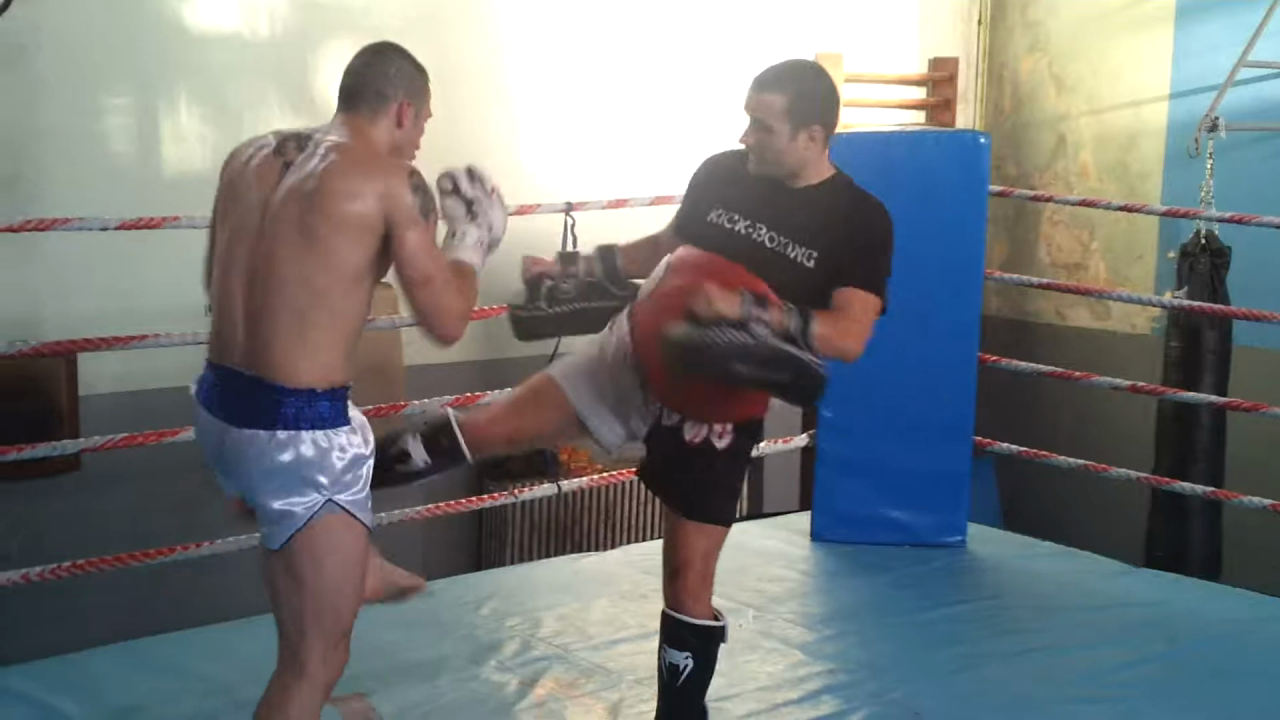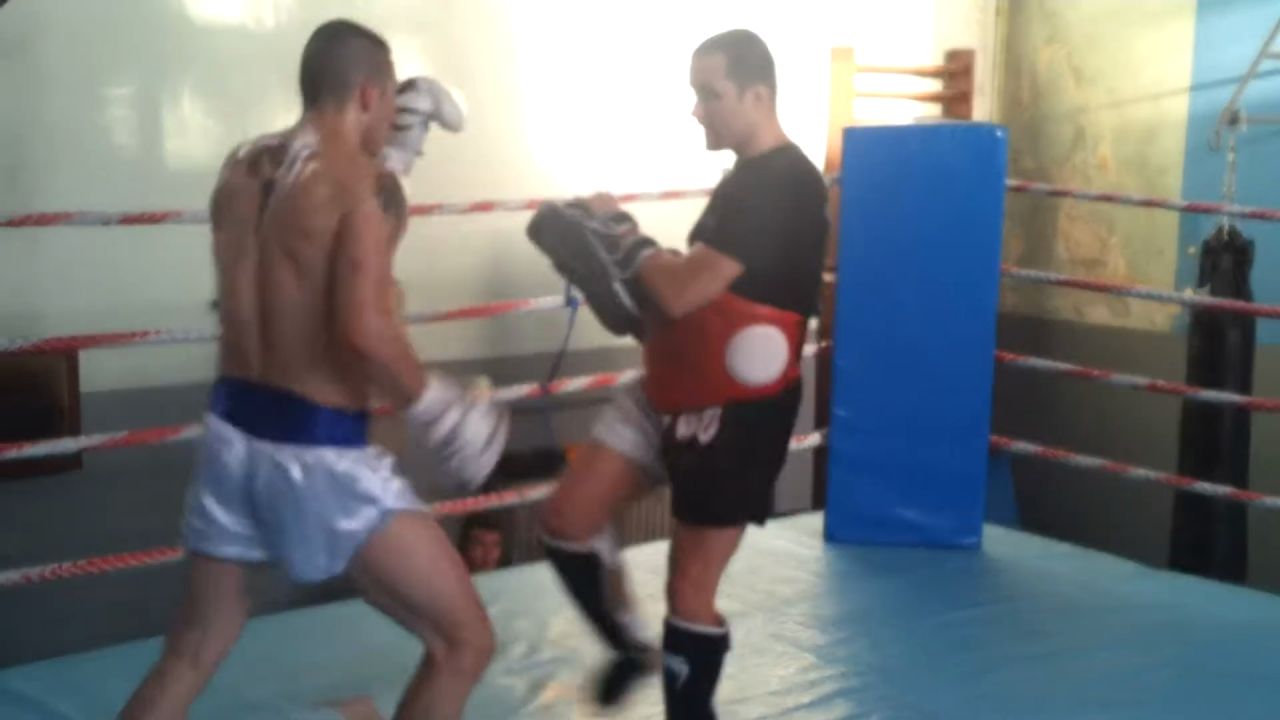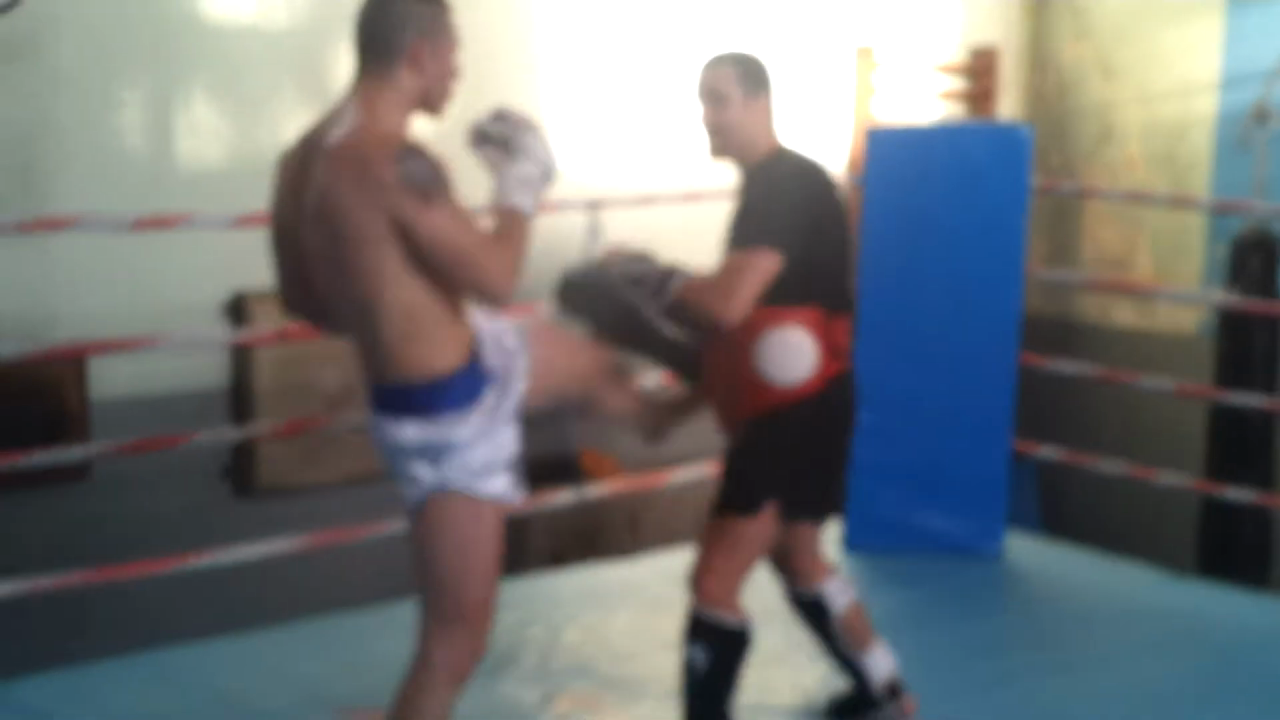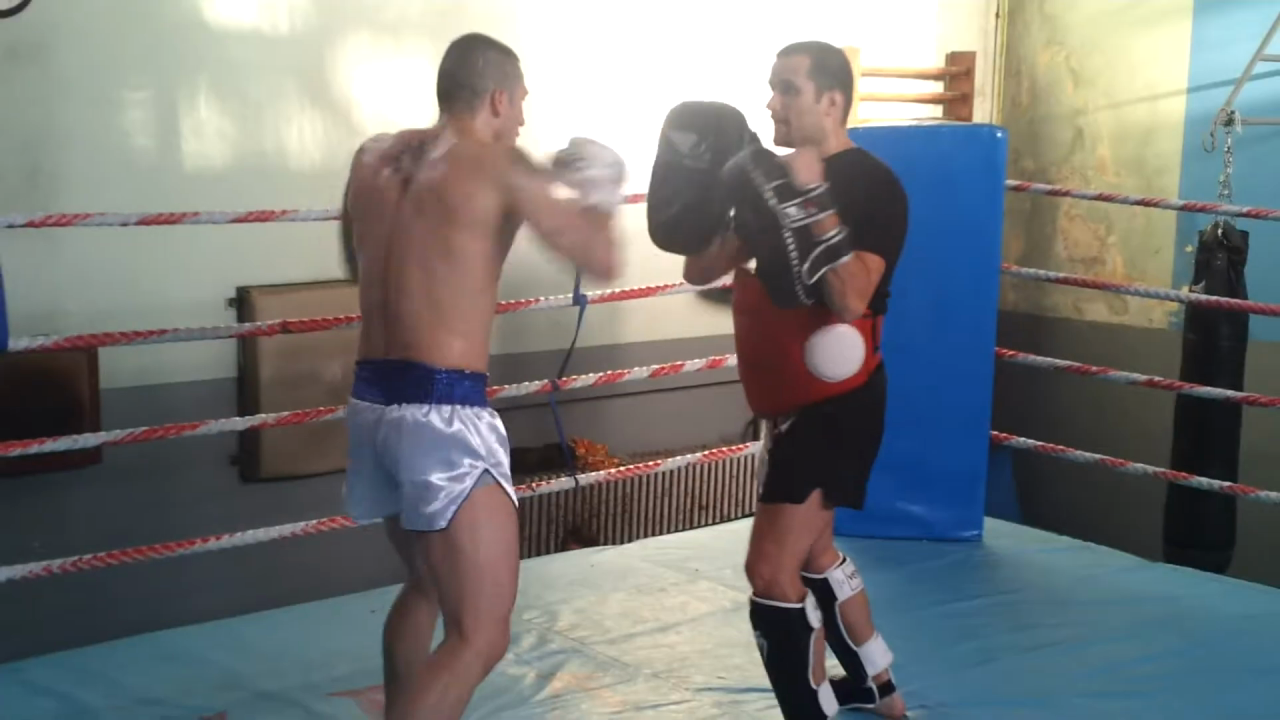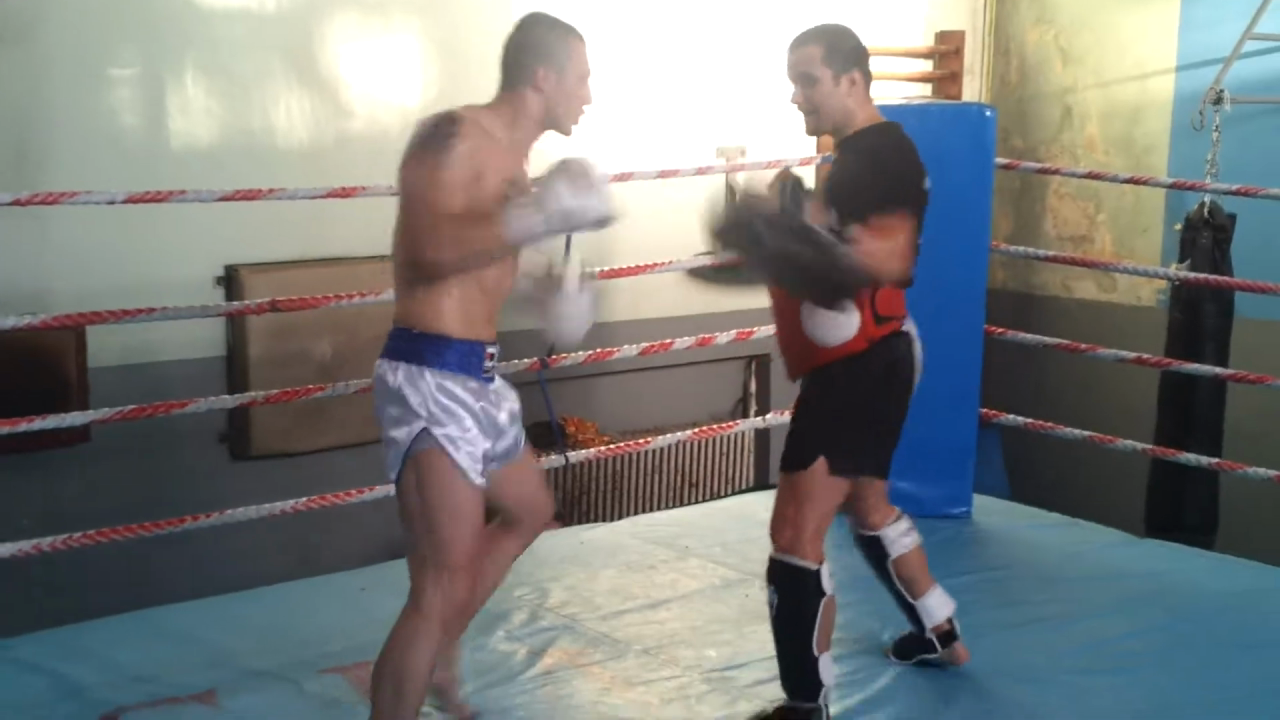
dt=0.4s
person 1, frame 1
left shoulder: (248, 157)
right shoulder: (391, 181)
right elbow: (446, 321)
right wrist: (472, 229)
left hip: (220, 407)
right hip: (294, 428)
right knee: (319, 655)
left ankle: (358, 572)
person 1, frame 2
left shoulder: (243, 168)
right shoulder: (365, 185)
right elbow: (366, 332)
left wrist: (392, 134)
right wrist: (451, 416)
left hip: (233, 432)
right hip: (320, 454)
left knee: (196, 647)
right knee: (466, 641)
person 1, frame 3
left shoulder: (303, 159)
right shoulder: (391, 161)
left elbow: (300, 295)
right elbow: (496, 281)
right wrist: (519, 178)
right hip: (438, 417)
left knee: (587, 358)
right knee: (455, 644)
left ankle: (648, 411)
person 1, frame 4
left shoulder: (372, 157)
right shoulder: (496, 165)
right elbow: (599, 257)
right wrist: (594, 183)
left hip: (375, 402)
right hip: (444, 413)
left knee: (429, 586)
right knee: (482, 634)
person 1, frame 5
left shoulder: (511, 155)
right shoulder: (450, 134)
right elbow: (432, 247)
right wrist: (540, 212)
left hip: (471, 374)
right hip: (427, 378)
left knee: (529, 511)
right knee: (444, 591)
person 2, frame 1
left shoulder: (860, 220)
right shoulder: (720, 174)
left elbow: (849, 337)
left wrist: (747, 313)
right wrist: (582, 267)
left hip: (721, 410)
right hip: (637, 357)
left knee: (688, 588)
right knee: (489, 427)
person 2, frame 2
left shoulder: (782, 184)
right shoulder: (750, 177)
left elbow: (682, 292)
left wrist: (614, 228)
left hip: (738, 411)
right hip: (674, 393)
left knee: (689, 589)
right knee: (564, 522)
right ankle: (630, 647)
person 2, frame 3
left shoulder: (786, 183)
right shoulder: (774, 185)
left elbow: (728, 303)
left wrist: (638, 274)
left hip: (798, 411)
right hip: (786, 409)
left knee: (714, 584)
right knee: (797, 557)
person 2, frame 4
left shoulder: (872, 185)
right shoulder: (772, 175)
left elbow: (848, 299)
right elbow: (699, 265)
left wrist: (808, 199)
right wrist: (688, 171)
left hip: (837, 405)
right hip: (795, 402)
left knee: (772, 571)
right knee: (812, 550)
person 2, frame 5
left shoulder: (876, 157)
right shoulder: (862, 154)
left elbow: (889, 257)
right elbow: (826, 253)
left wrist: (804, 230)
right wrist: (785, 223)
left hip: (857, 368)
right hip: (860, 363)
left knee: (794, 537)
right knee: (868, 503)
right ankle: (941, 633)
